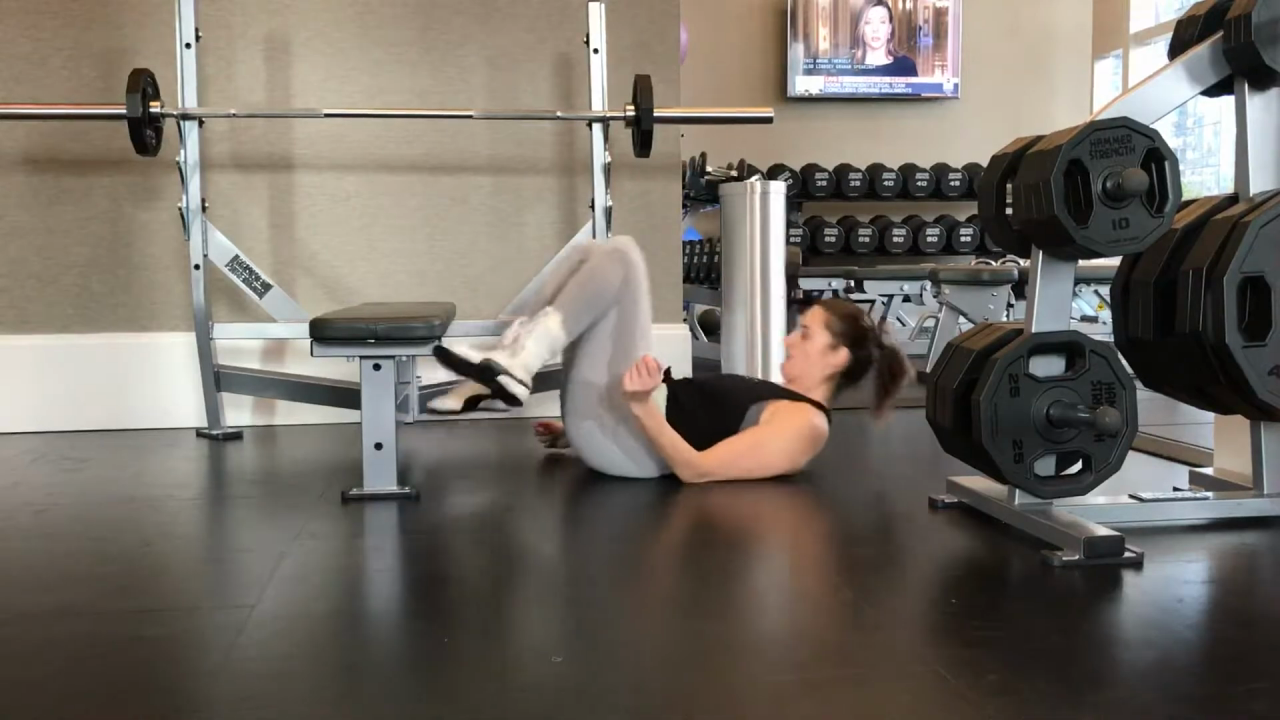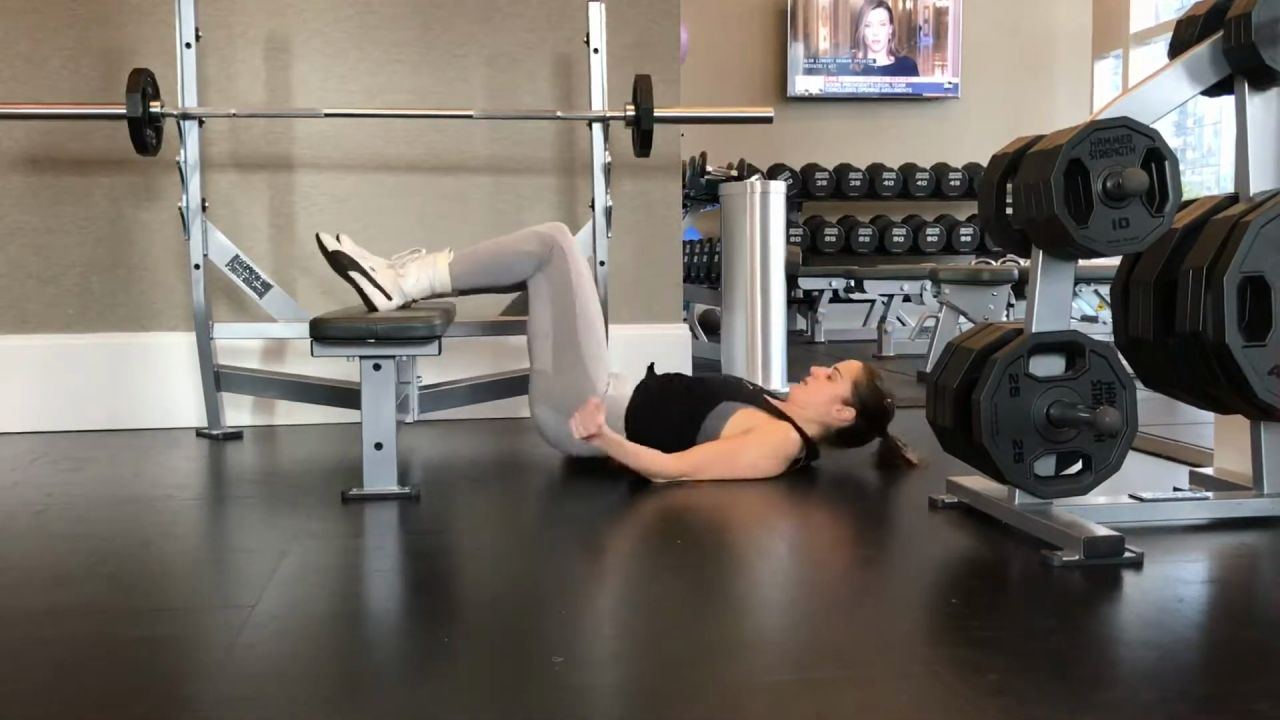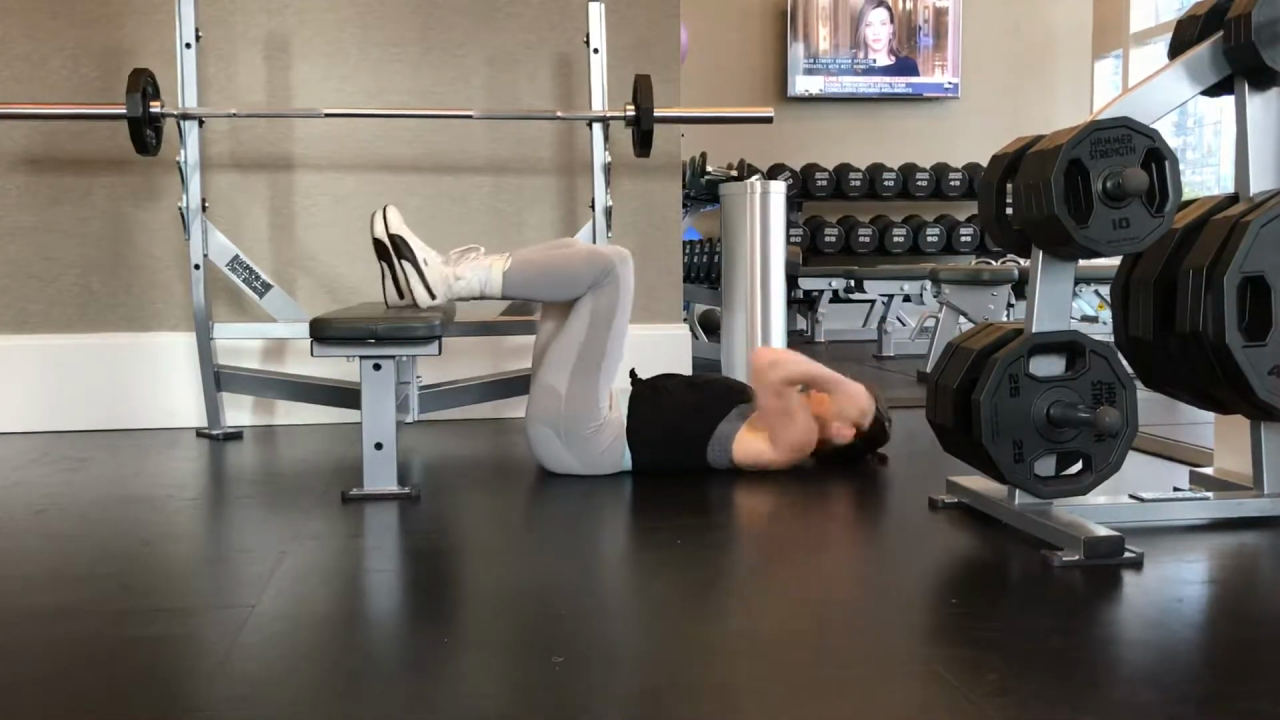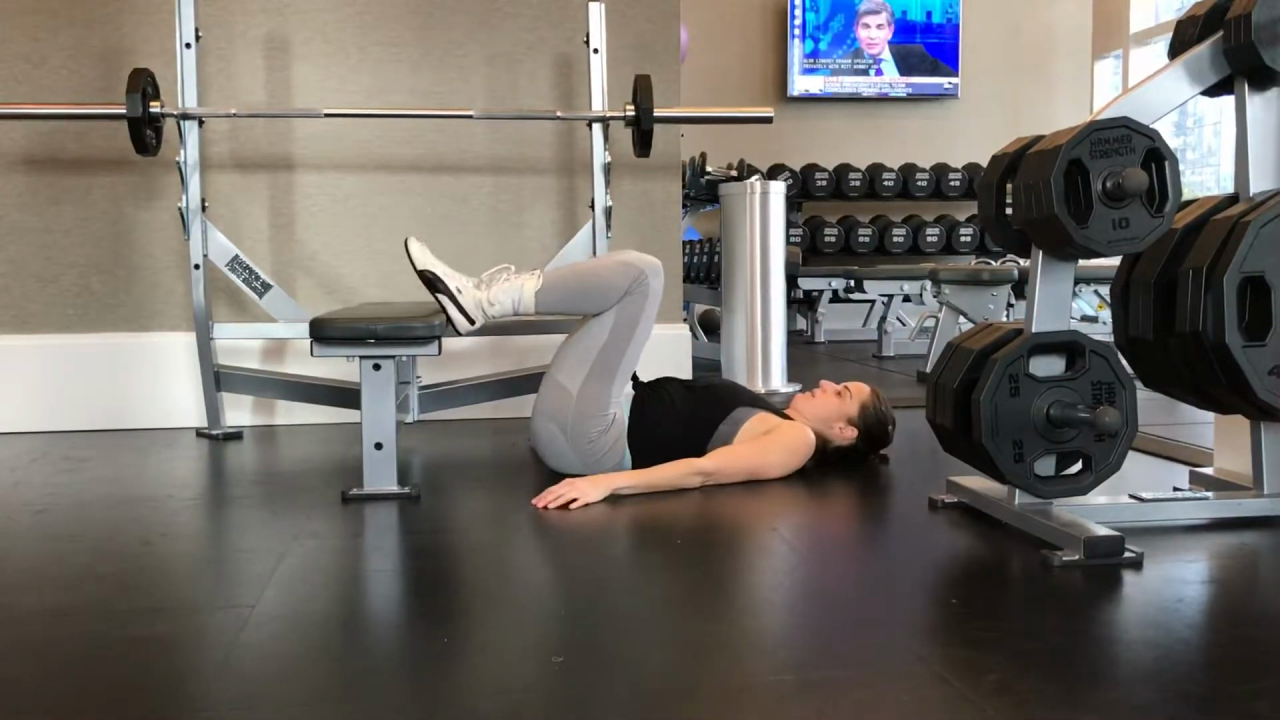
dt=1s
person 1, frame 1
left shoulder: (806, 427)
right shoulder: (779, 401)
left elbow: (694, 468)
left wrist: (641, 406)
left hip: (623, 438)
right hip: (606, 421)
left knee: (618, 257)
right knee: (598, 257)
left ankle: (509, 365)
right ankle: (504, 366)
person 1, frame 2
left shoulder: (779, 444)
right shoulder: (776, 416)
left elbow: (664, 469)
left wrist: (605, 437)
left hip: (580, 415)
right hip: (606, 402)
left knee: (555, 241)
right knee: (548, 266)
left ankle: (399, 285)
right ankle: (398, 278)
person 1, frame 3
left shoulder: (792, 437)
right shoulder: (768, 424)
left elbow: (768, 366)
left wrist: (845, 390)
left hip: (579, 440)
right hip: (582, 428)
left knee: (611, 264)
right knee: (570, 255)
left ankle: (446, 278)
right ankle: (428, 280)
person 1, frame 4
left shoulder: (795, 442)
right shoulder: (771, 424)
left elbow: (704, 471)
left wrist: (607, 482)
left hip: (585, 441)
right hip: (587, 428)
left knee: (641, 273)
right knee: (632, 274)
left ankle: (480, 300)
right ankle: (479, 297)
